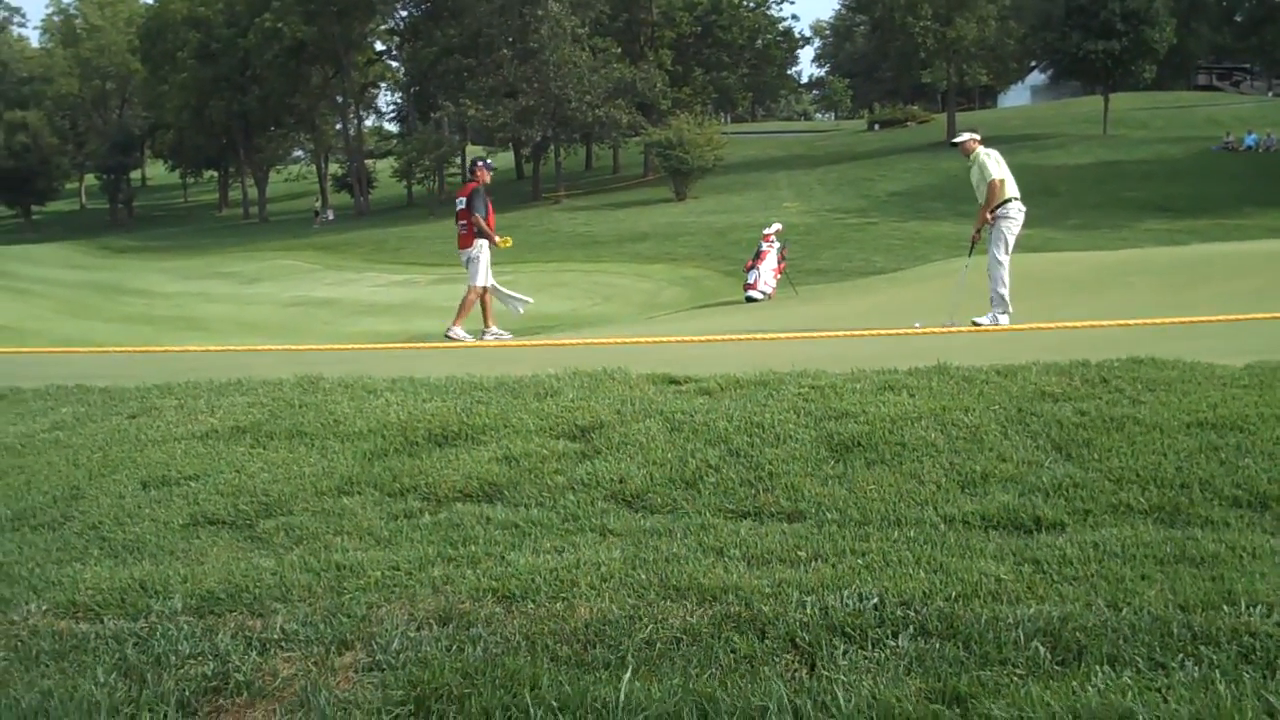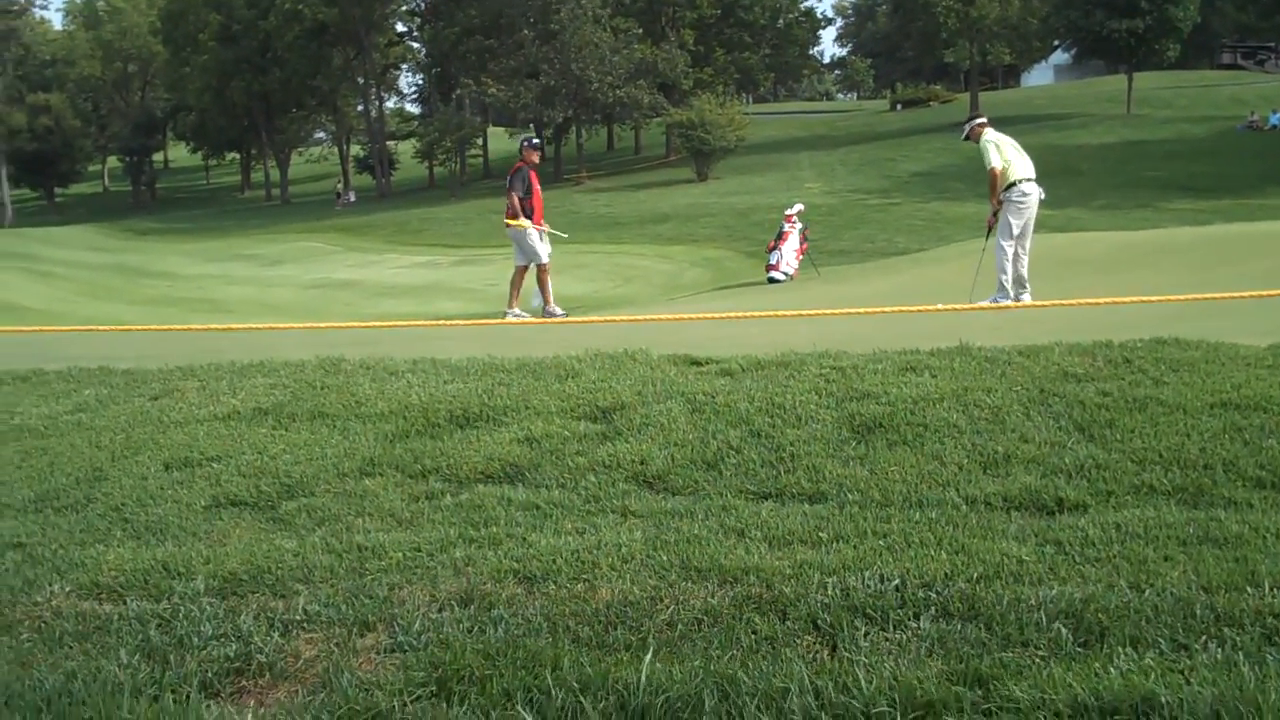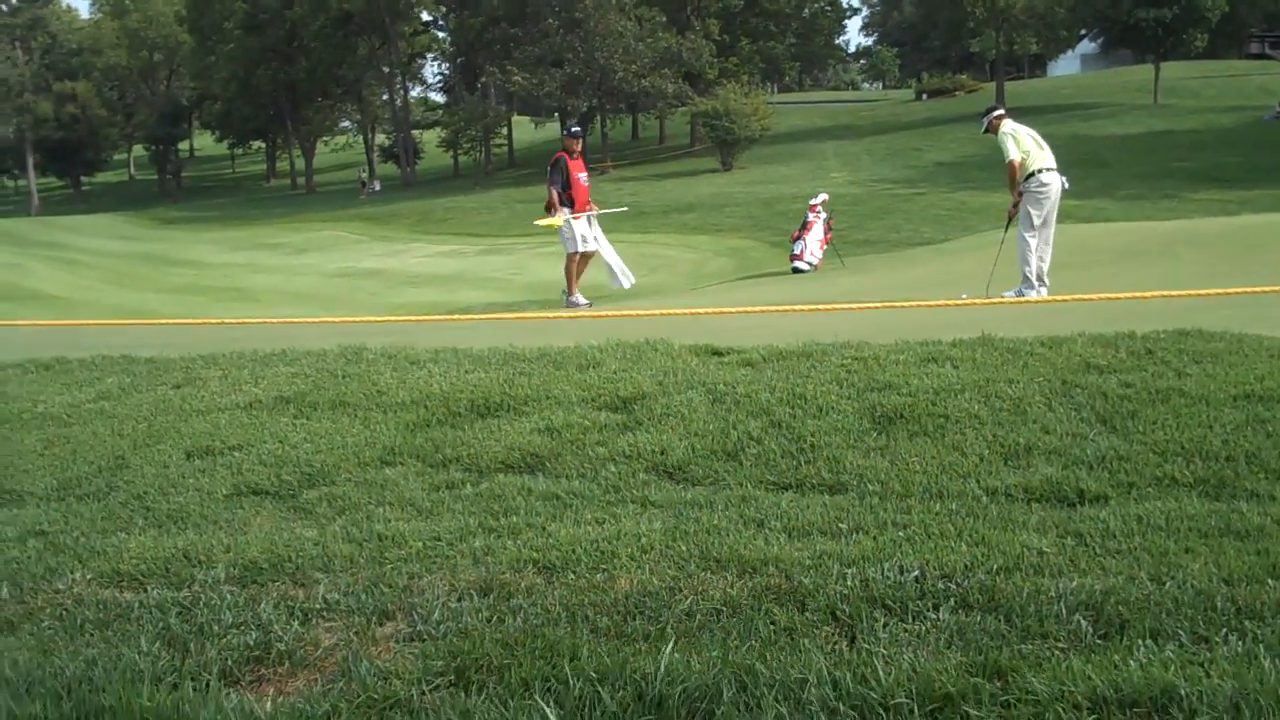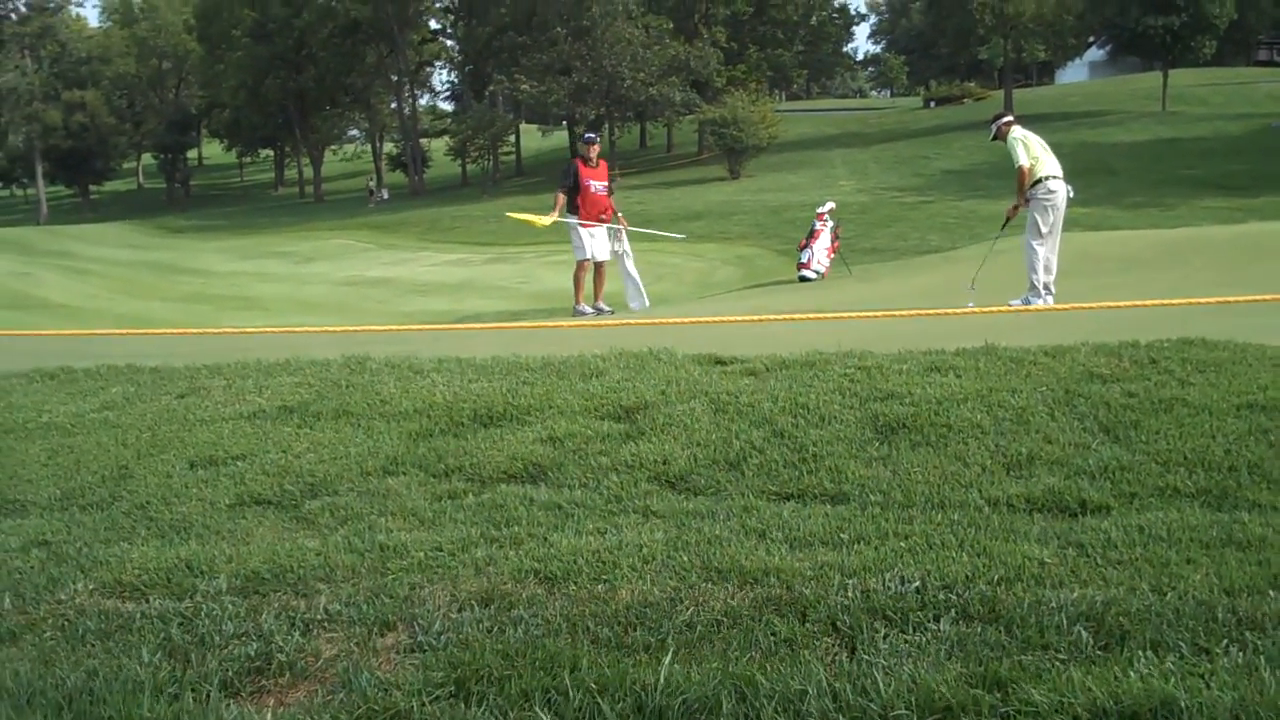
dt=0.5s
person 1, frame 1
left shoulder: (986, 155)
right shoulder: (974, 167)
left elbow: (995, 183)
left wrist: (986, 212)
right wrist: (977, 228)
left hip: (1008, 211)
right hip: (996, 215)
left knee: (997, 261)
right knee: (994, 265)
left ankle: (1000, 313)
right ankle: (999, 314)
person 1, frame 2
left shoulder: (987, 140)
right shoulder: (1000, 138)
left elbow: (995, 171)
left wrist: (993, 198)
right wrist: (996, 211)
left hip: (1018, 193)
right hip: (1030, 191)
left knee: (1004, 244)
right knee: (1019, 247)
left ankle: (1003, 297)
right ankle: (1022, 293)
person 1, frame 3
left shoulder: (1005, 131)
right shoulder: (1020, 129)
left elbow: (1014, 164)
left wrist: (1013, 191)
right wrist: (1017, 201)
left hip: (1039, 183)
right hip: (1053, 180)
left knee: (1027, 236)
right knee: (1043, 239)
left ankle: (1028, 288)
right ankle: (1040, 286)
person 1, frame 4
left shoulder: (1014, 137)
right shoulder: (1028, 135)
left elbow: (1023, 169)
left wrist: (1020, 195)
right wrist: (1017, 204)
left hip: (1045, 191)
right hip: (1058, 188)
left knee: (1034, 243)
right knee: (1049, 245)
left ankle: (1035, 296)
right ankle: (1046, 293)
person 2, frame 1
left shoulder: (462, 192)
right shoulder: (477, 190)
left elbow: (459, 221)
right elbow: (476, 218)
right wrist: (492, 236)
left hip: (464, 245)
right hip: (477, 244)
left knee: (485, 287)
right knee: (475, 289)
left ankle: (490, 328)
right ankle: (455, 327)
person 2, frame 2
left shoulder: (528, 170)
right shoulder: (521, 170)
right elbow: (512, 195)
left wrist: (540, 221)
right wrist: (520, 216)
left hip: (524, 226)
right hip: (524, 225)
left knee: (521, 267)
right knee: (543, 264)
left ankle: (512, 309)
right ankle: (548, 306)
person 2, frame 3
left shoulder: (578, 158)
right shoulder: (561, 160)
right elbow: (552, 187)
left wrist: (589, 203)
right wrist: (557, 209)
left hip: (580, 213)
right hip: (567, 214)
left knee: (590, 251)
right knee: (574, 255)
left ankle: (573, 287)
right ankle: (571, 296)
person 2, frame 4
left shoulder: (604, 167)
right shoulder: (574, 166)
right elbow: (562, 191)
left wrist: (618, 215)
right wrist: (556, 210)
left hip: (600, 223)
right hip: (580, 222)
left knee: (601, 263)
right knee: (583, 263)
left ankle: (598, 302)
right ankle: (579, 305)
